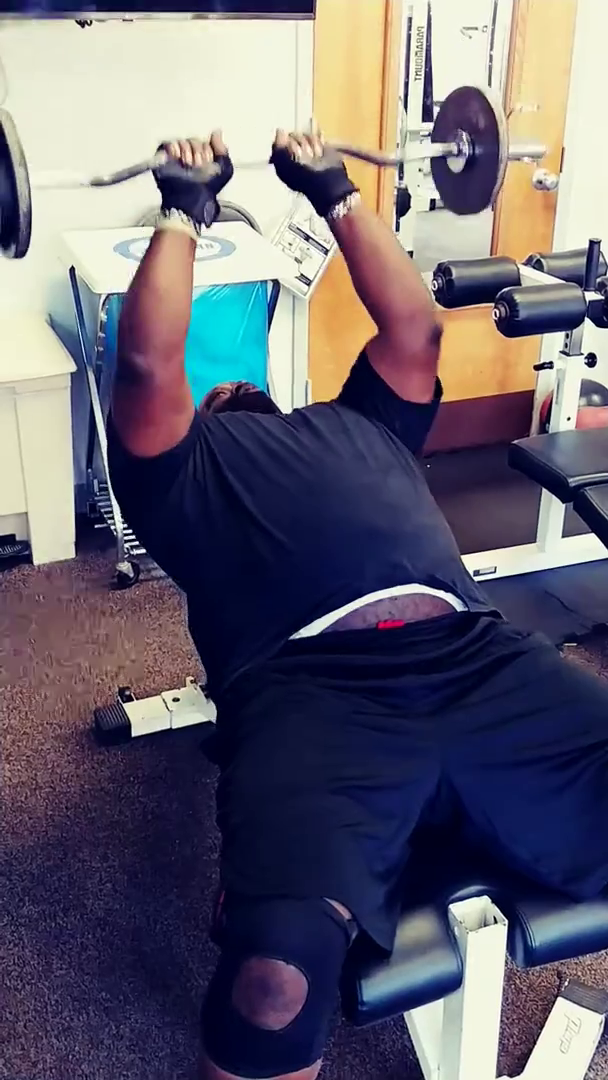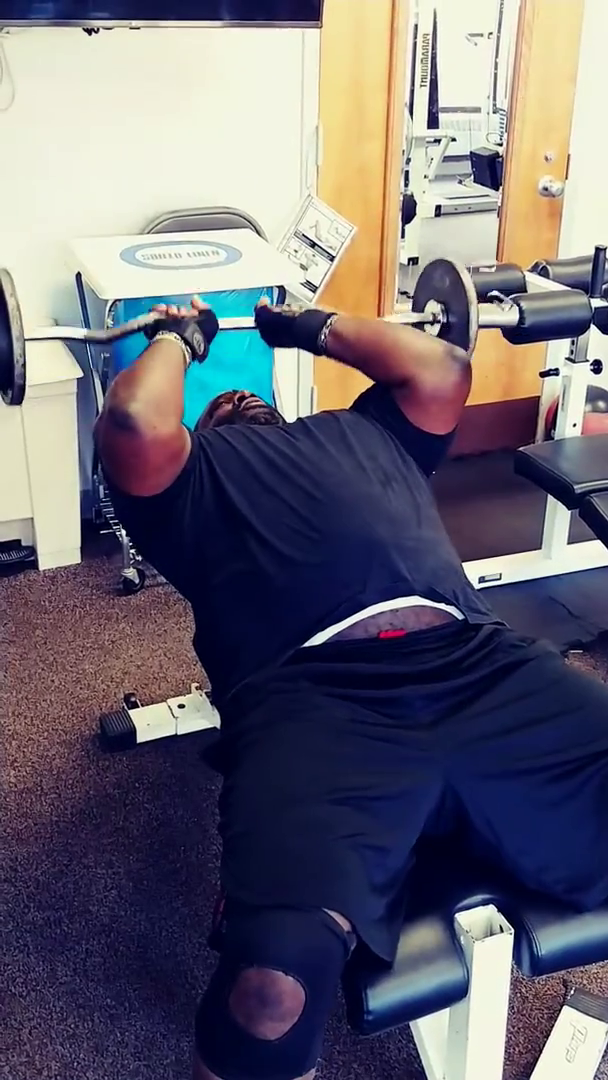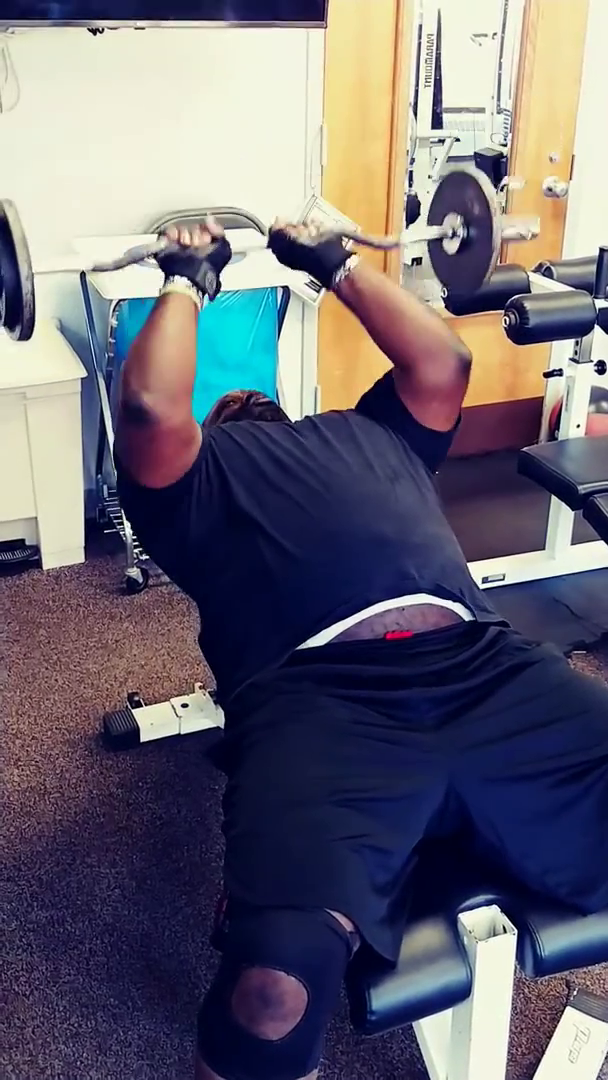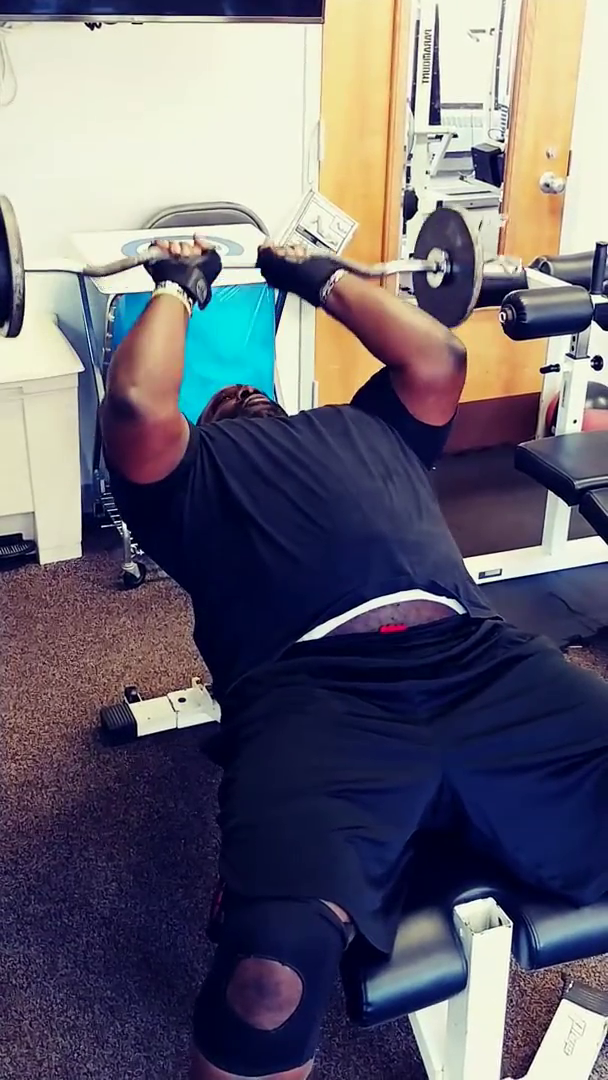
dt=1s
person 1, frame 1
left shoulder: (358, 423)
right shoulder: (186, 465)
left elbow: (413, 327)
right elbow: (147, 367)
left wrist: (335, 195)
right wrist: (183, 214)
left hip: (479, 656)
right hip: (309, 691)
right knee: (276, 973)
person 1, frame 2
left shoulder: (357, 433)
right shoulder: (194, 472)
left elbow: (444, 369)
right elbow: (135, 426)
left wrist: (322, 328)
right wrist: (176, 340)
left hip: (476, 663)
right hip: (313, 698)
right knee: (274, 980)
person 1, frame 3
left shoulder: (365, 429)
right shoulder: (196, 472)
left elbow: (440, 363)
right elbow: (150, 410)
left wrist: (336, 264)
right wrist: (187, 282)
left hip: (486, 665)
right hip: (317, 698)
right knee: (274, 980)
person 1, frame 4
left shoulder: (357, 428)
right shoulder: (193, 471)
left elbow: (438, 359)
right elbow: (137, 407)
left wrist: (323, 280)
right wrist: (176, 288)
left hip: (477, 660)
right hip: (313, 693)
right knee: (271, 972)
